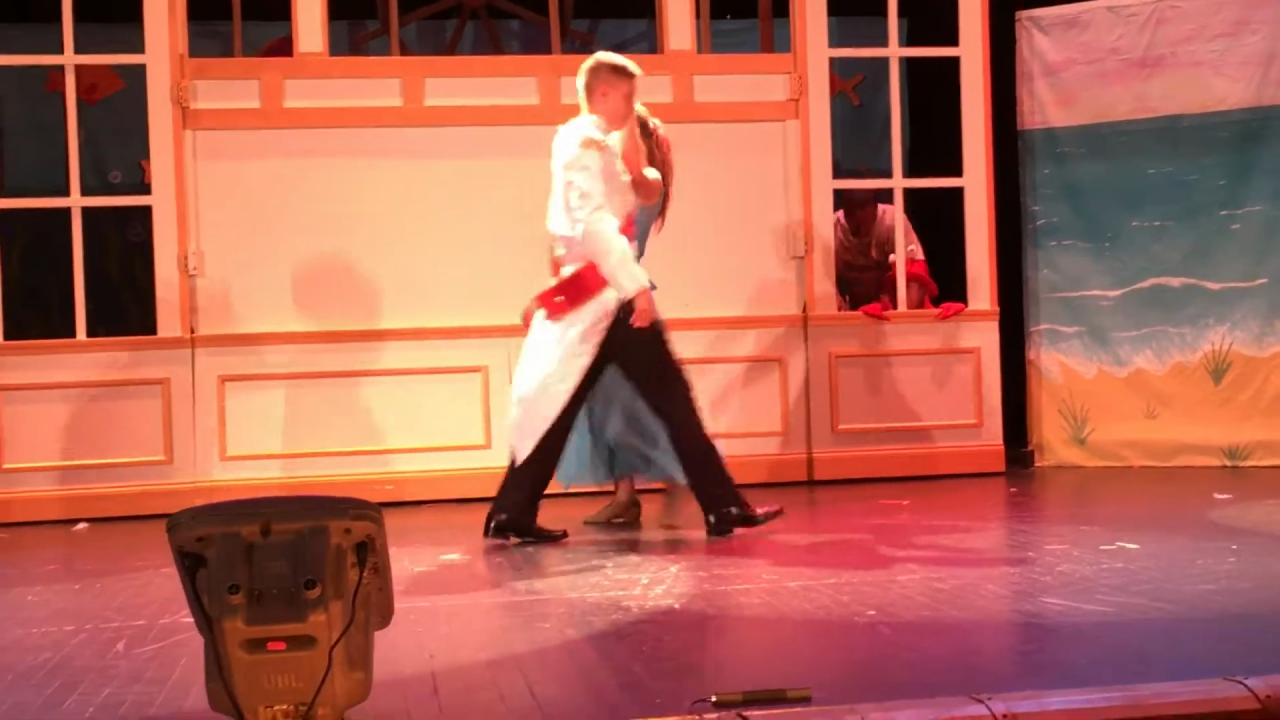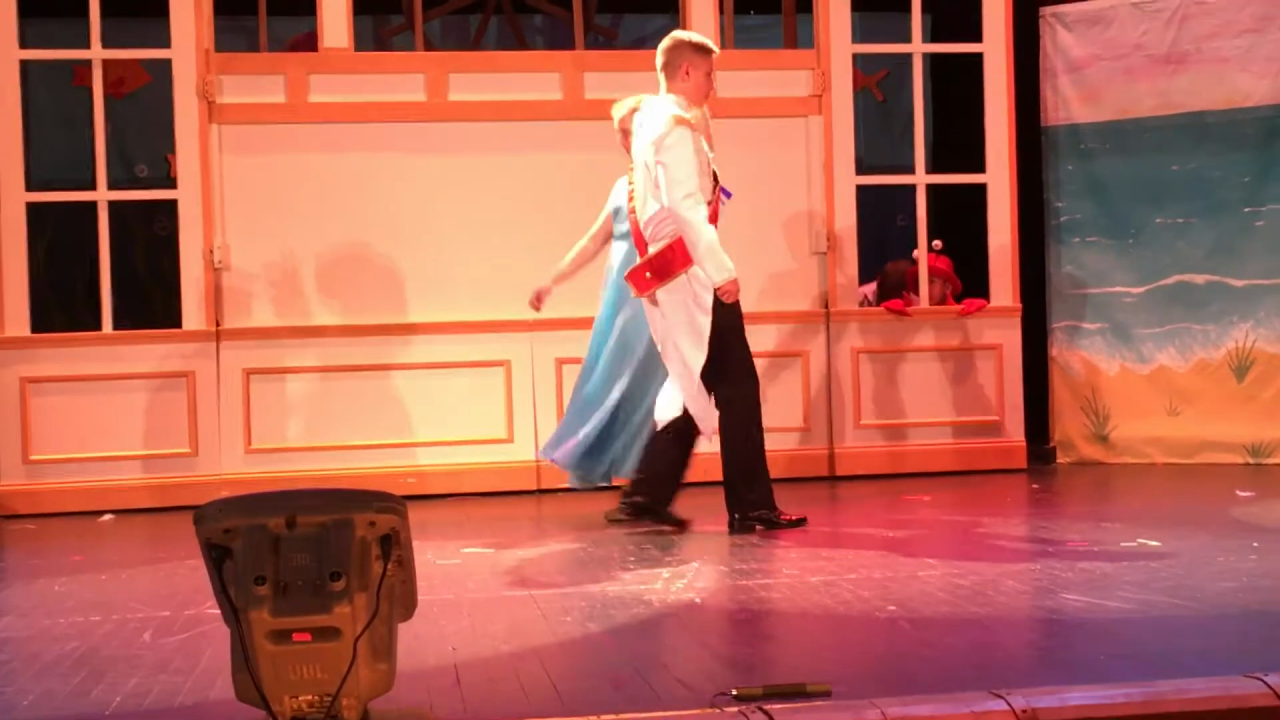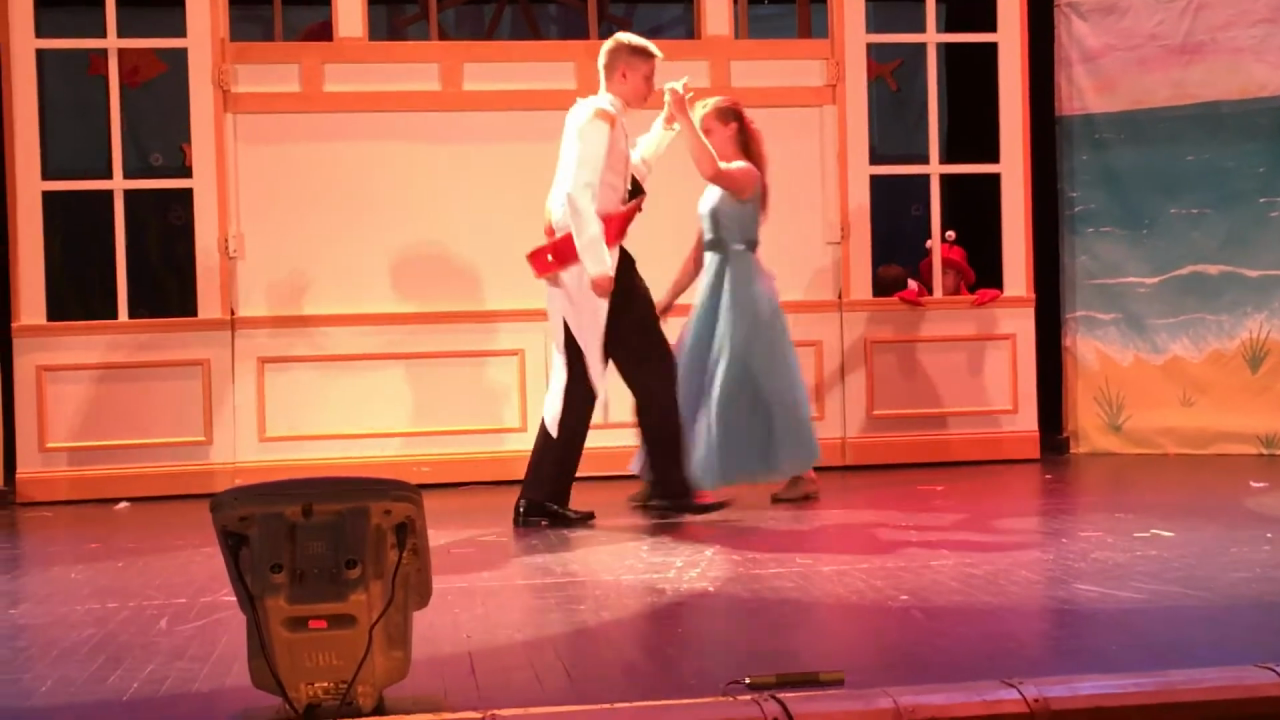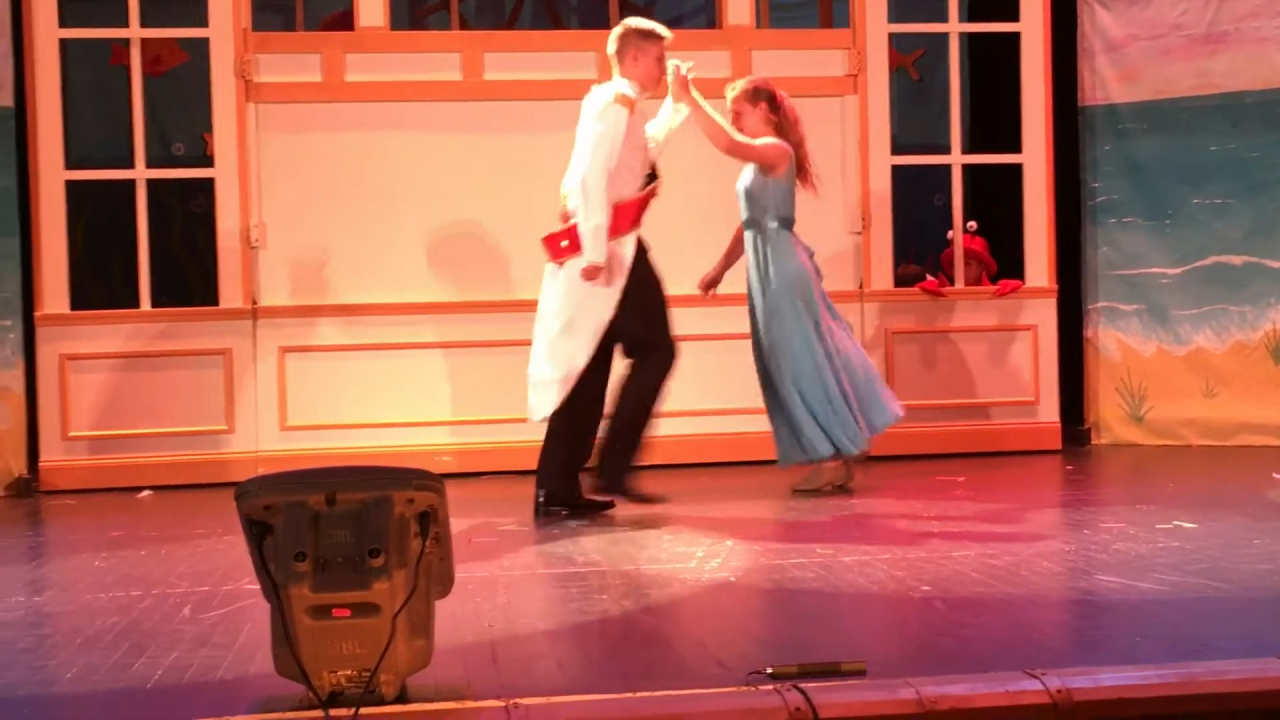
dt=0.5s
person 1, frame 1
left shoulder: (579, 142)
right shoulder: (588, 146)
right elbow: (596, 225)
right wrist: (636, 284)
left hip: (587, 290)
right hip: (605, 293)
left knee: (558, 403)
right knee: (667, 393)
left ankle: (512, 514)
right ankle: (723, 505)
person 1, frame 2
left shoulder: (651, 121)
right shoulder: (676, 125)
right elbow: (686, 207)
right wrist: (721, 272)
left hip: (667, 271)
right hip: (687, 270)
left knee: (697, 383)
right knee: (735, 382)
left ankle: (647, 491)
right ankle: (751, 508)
person 1, frame 3
left shoulder: (605, 120)
right shoulder: (598, 118)
left elbow: (629, 170)
right elbow: (579, 192)
left wrist: (667, 124)
right wrist: (600, 264)
left hip: (587, 262)
right hip: (594, 261)
left knee: (579, 381)
right knee: (651, 367)
left ankle: (541, 499)
right ankle: (671, 488)
person 1, frame 4
left shoulder: (621, 106)
right shoulder: (616, 102)
left elbow: (643, 150)
right elbow: (589, 176)
left wrist: (675, 103)
right wrist: (598, 249)
left hip: (608, 247)
right hip: (609, 248)
left knee: (589, 365)
right knee: (654, 353)
left ankle: (559, 487)
right ankle: (612, 467)
person 2, frame 1
left shoulder: (649, 181)
left elbow: (633, 169)
left knee: (622, 395)
right knee: (598, 397)
left ankle: (676, 478)
right ankle: (626, 495)
person 2, frame 2
right shoulder: (623, 184)
right elbow: (592, 241)
right wrist: (551, 281)
right hip: (619, 290)
left knee: (633, 382)
right knee: (608, 382)
right ankle: (631, 480)
person 2, frame 3
left shoulder: (744, 173)
right shoulder: (715, 184)
left elbow: (712, 170)
right elbow: (701, 249)
left wrist: (684, 117)
right wrist: (672, 294)
left hip: (742, 286)
right hip: (716, 286)
left knee: (760, 382)
right knee: (693, 378)
left ankle: (802, 473)
right ankle: (687, 473)
person 2, frame 4
left shoulder: (775, 150)
right shoulder: (758, 159)
left elbow: (726, 144)
left wrist: (692, 98)
right wrist: (719, 268)
left hip: (780, 266)
right hip: (764, 266)
left knee: (801, 362)
right knee: (791, 363)
left ankle: (832, 461)
right ankle: (831, 453)
